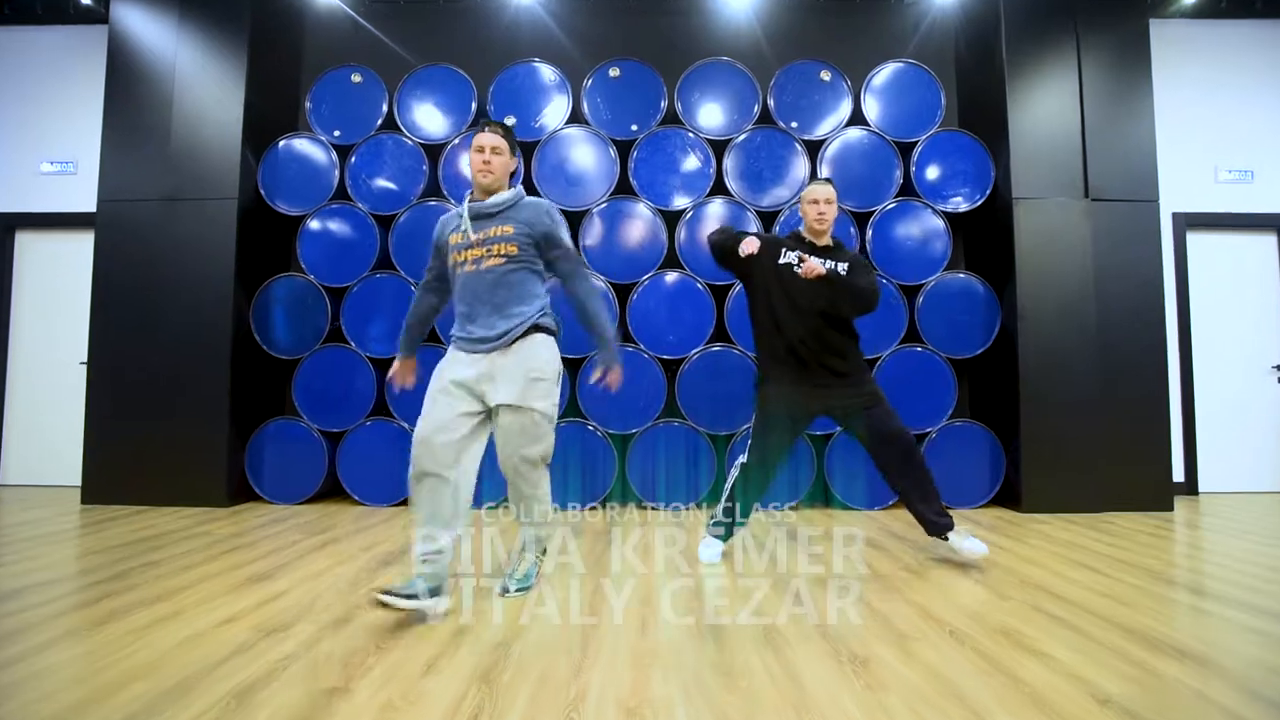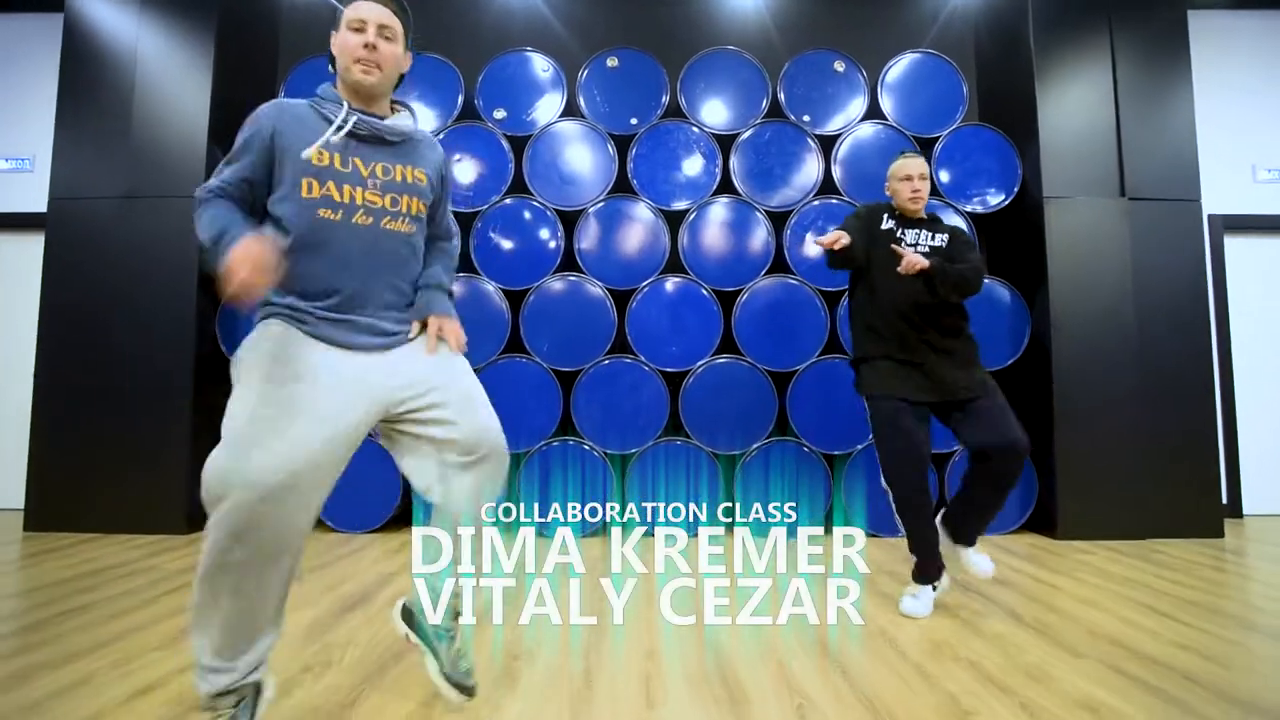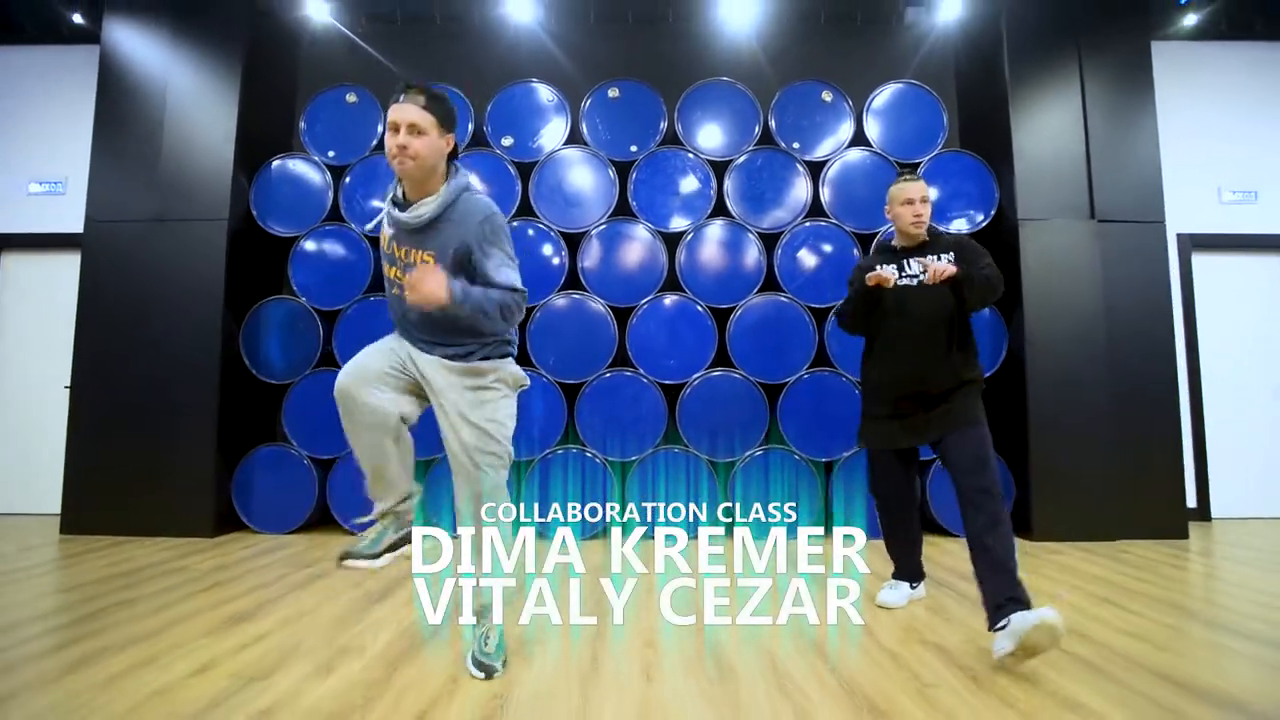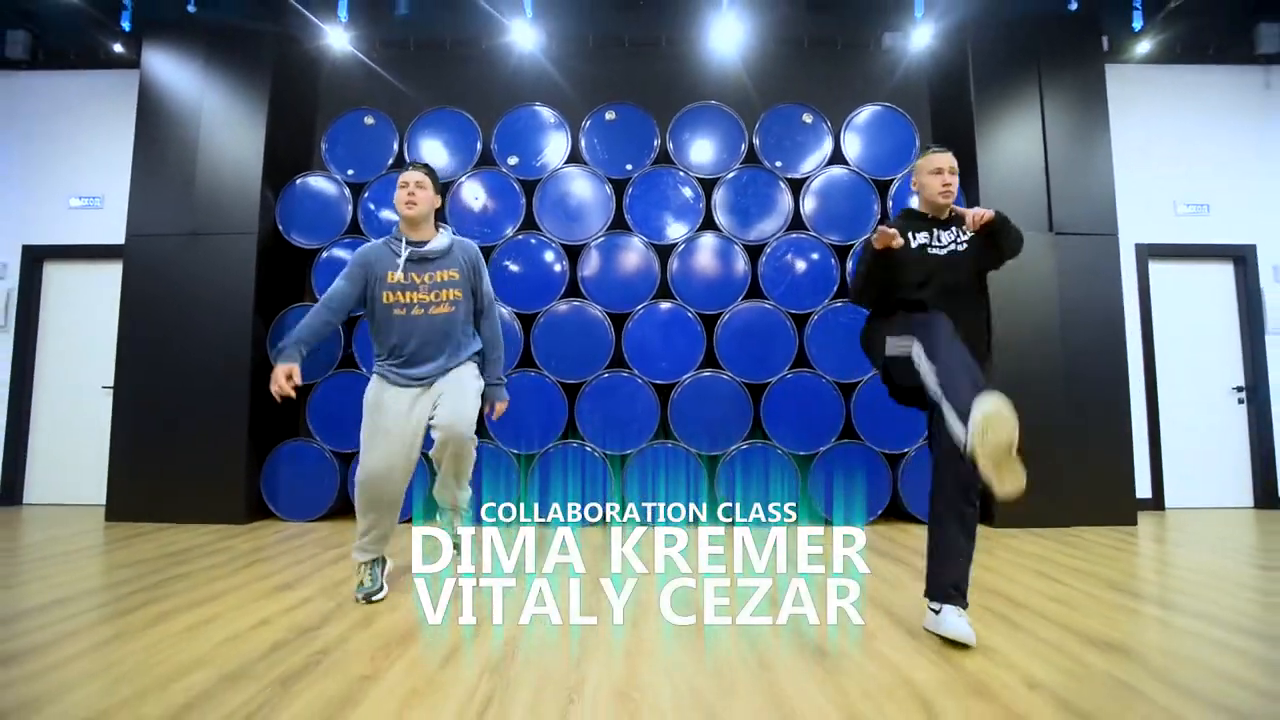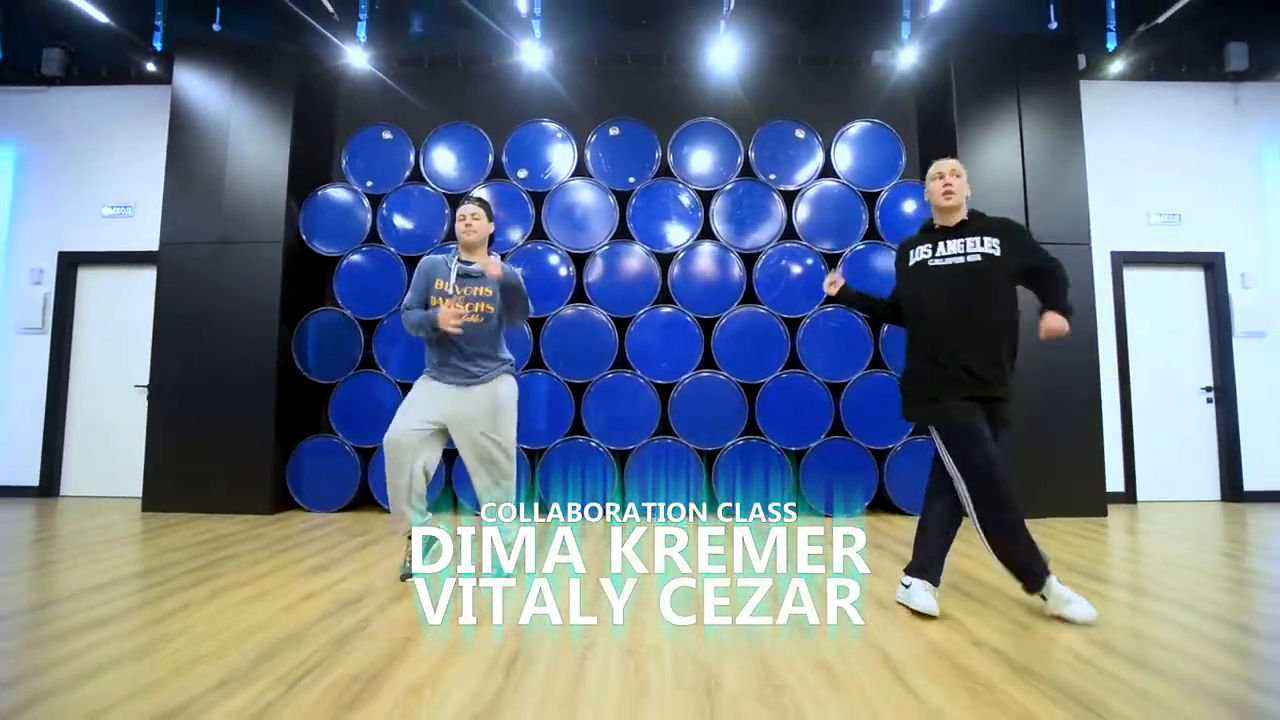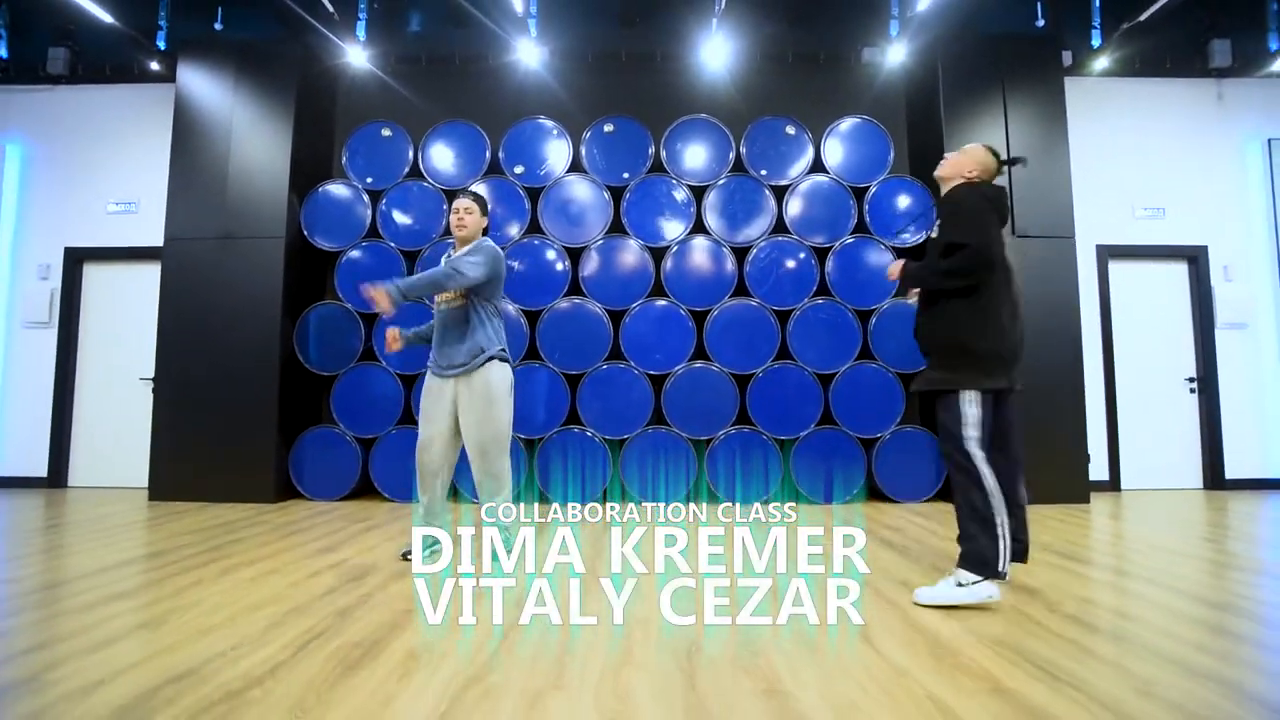
dt=0.7s
person 1, frame 1
left shoulder: (537, 213)
right shoulder: (447, 225)
left elbow: (577, 280)
right elbow: (433, 289)
left wrist: (607, 348)
right wrist: (407, 348)
left hip: (526, 351)
right hip: (463, 356)
left knee: (524, 461)
right knee: (434, 449)
left ankle: (530, 554)
right ankle: (431, 578)
person 1, frame 2
left shoulder: (431, 153)
right shoulder: (281, 121)
left elbow: (438, 249)
right elbow: (217, 203)
left wrist: (436, 306)
right wrist: (234, 243)
left hip: (409, 346)
right hip: (301, 343)
left knee: (480, 453)
right knee: (256, 498)
person 1, frame 3
left shoulder: (477, 214)
right shoulder: (395, 200)
left elbow: (510, 304)
left wrist: (453, 294)
left hip: (477, 367)
right hip: (409, 347)
left knee: (481, 496)
right knee: (356, 383)
left ankle: (485, 620)
right ankle: (397, 510)
person 1, frame 4
left shoulder: (467, 254)
right shoulder: (371, 257)
left elbow: (488, 320)
right elbow: (331, 304)
left wrist: (495, 381)
right wrist: (291, 350)
left hip: (457, 372)
right hip: (393, 383)
left knee: (456, 429)
right knee: (378, 473)
left ankle: (452, 502)
right ankle: (372, 559)
person 1, frame 5
left shoulder: (504, 275)
right shoulder: (430, 267)
left elbow: (519, 316)
right elbow: (408, 315)
left wrist: (504, 278)
right wrist: (435, 320)
left hip: (490, 386)
right hip: (436, 382)
left knee: (493, 468)
right knee: (399, 441)
right ankle: (419, 532)
person 1, frame 6
left shoulder: (487, 252)
right shoulder: (446, 261)
left elbow: (454, 276)
left wrist: (394, 291)
right wrist: (407, 335)
left hip: (484, 368)
right hip: (441, 371)
left knee: (489, 454)
right knee: (431, 452)
left ankle: (500, 537)
right ankle: (430, 535)
person 2, frame 1
left shoulder: (851, 260)
right shoulder: (769, 252)
left elbow: (865, 300)
right elbow: (718, 244)
left wrist: (826, 277)
right wrist: (745, 241)
left hip: (844, 377)
right hip: (786, 380)
left knee: (897, 444)
right knee: (760, 457)
left ankle: (943, 528)
right ankle: (720, 529)
person 2, frame 2
left shoulder: (952, 236)
right shoulder: (870, 219)
left elbow: (969, 281)
right elbow: (845, 258)
left wrist: (929, 268)
right wrist: (839, 244)
left hip: (952, 360)
right hip: (888, 365)
left knee: (1007, 445)
right knee: (906, 469)
left ankle: (961, 528)
right ankle: (928, 577)
person 2, frame 3
left shoulder: (957, 249)
right shoulder: (872, 262)
left elbow: (991, 287)
right elbow: (852, 323)
left wrist: (955, 275)
right wrist: (868, 289)
left hip: (953, 395)
right hip: (889, 403)
left knee: (982, 493)
right knee: (893, 496)
left ankle: (1008, 617)
right ankle: (908, 576)
person 2, frame 4
left shoulder: (973, 227)
right shoulder: (896, 232)
left elbow: (1010, 246)
right elbow: (865, 296)
left wrist: (991, 220)
right wrist: (881, 253)
left hip: (957, 366)
right hip: (901, 345)
left knee: (957, 480)
right knee: (939, 339)
left ankle: (943, 602)
right ankle: (982, 425)
person 2, frame 5
left shoulder: (1004, 234)
right shoulder: (910, 251)
left elbow: (1050, 272)
right elbow: (898, 313)
left wrist: (1056, 309)
right wrist: (847, 293)
left hip: (988, 380)
right hip: (937, 384)
left knee: (956, 481)
right knee: (983, 480)
left ankle: (919, 578)
right ankle: (1039, 580)
person 2, frame 6
left shoulder: (967, 203)
right shoulder: (979, 210)
left elbow: (972, 266)
left wrist: (911, 274)
right wrist: (921, 283)
left hip: (973, 353)
right hip: (983, 350)
left knee: (968, 449)
right knee: (987, 450)
left ankle: (979, 572)
right ankle: (1001, 549)
